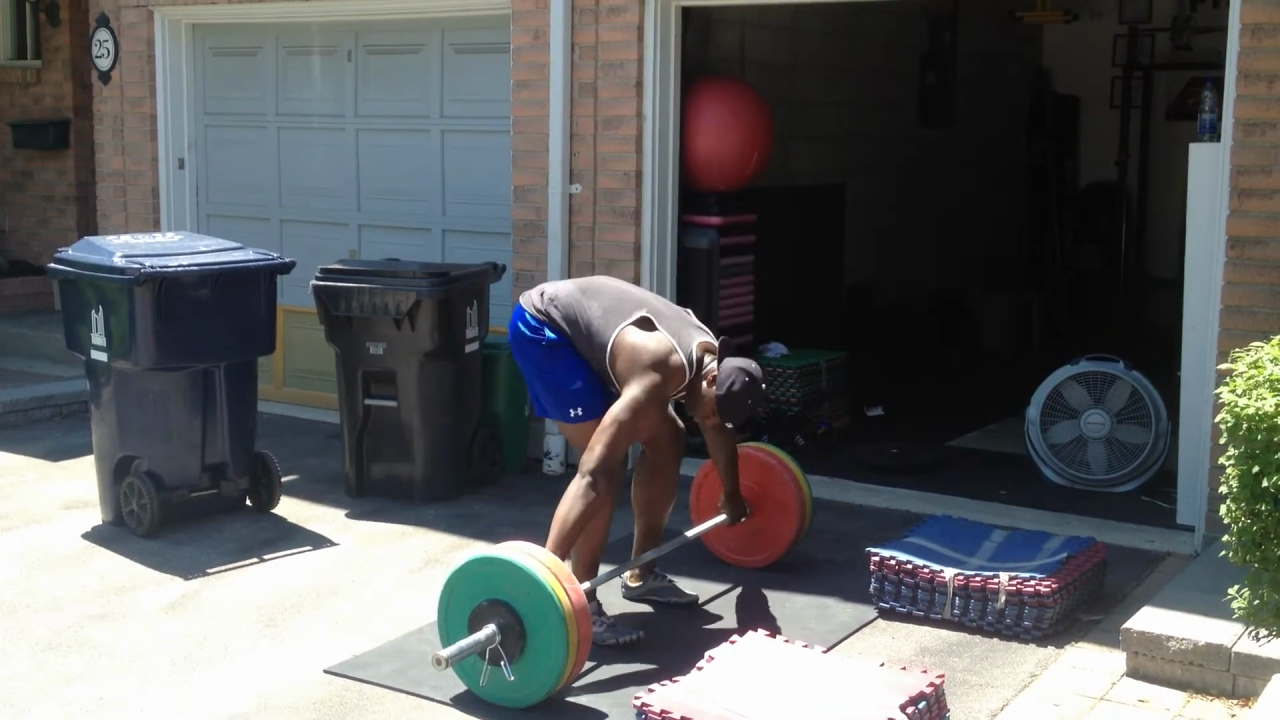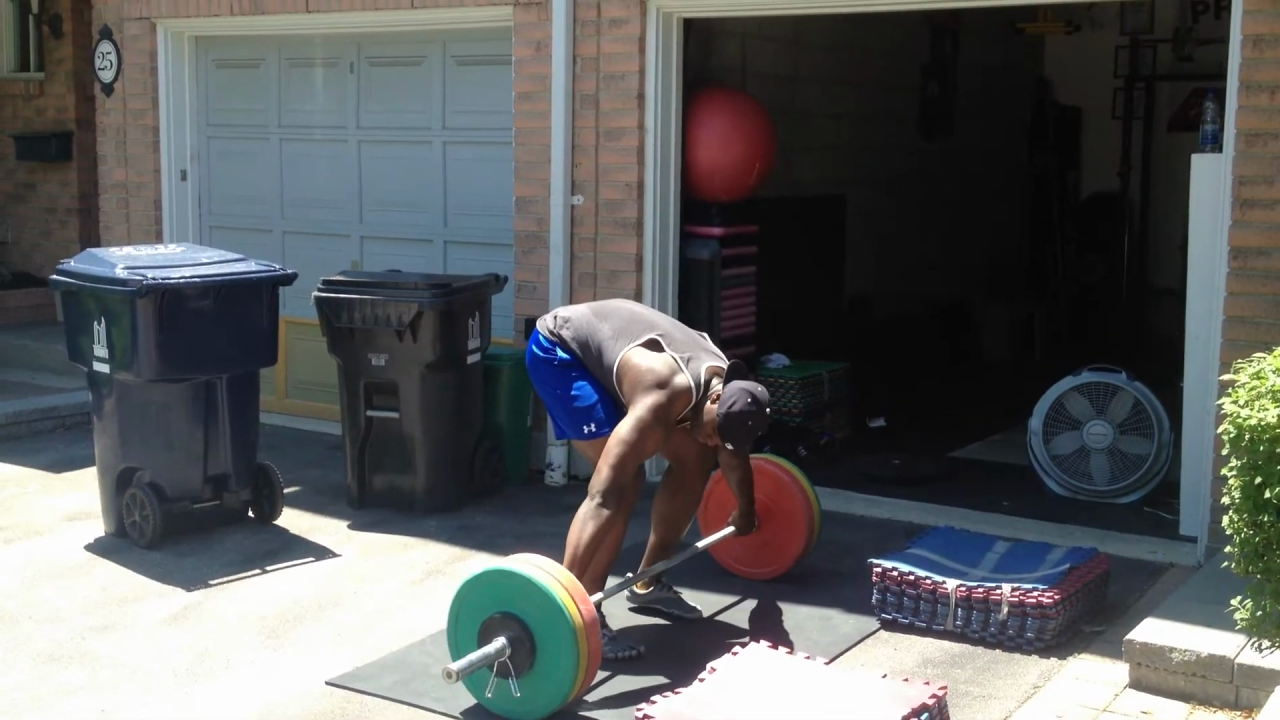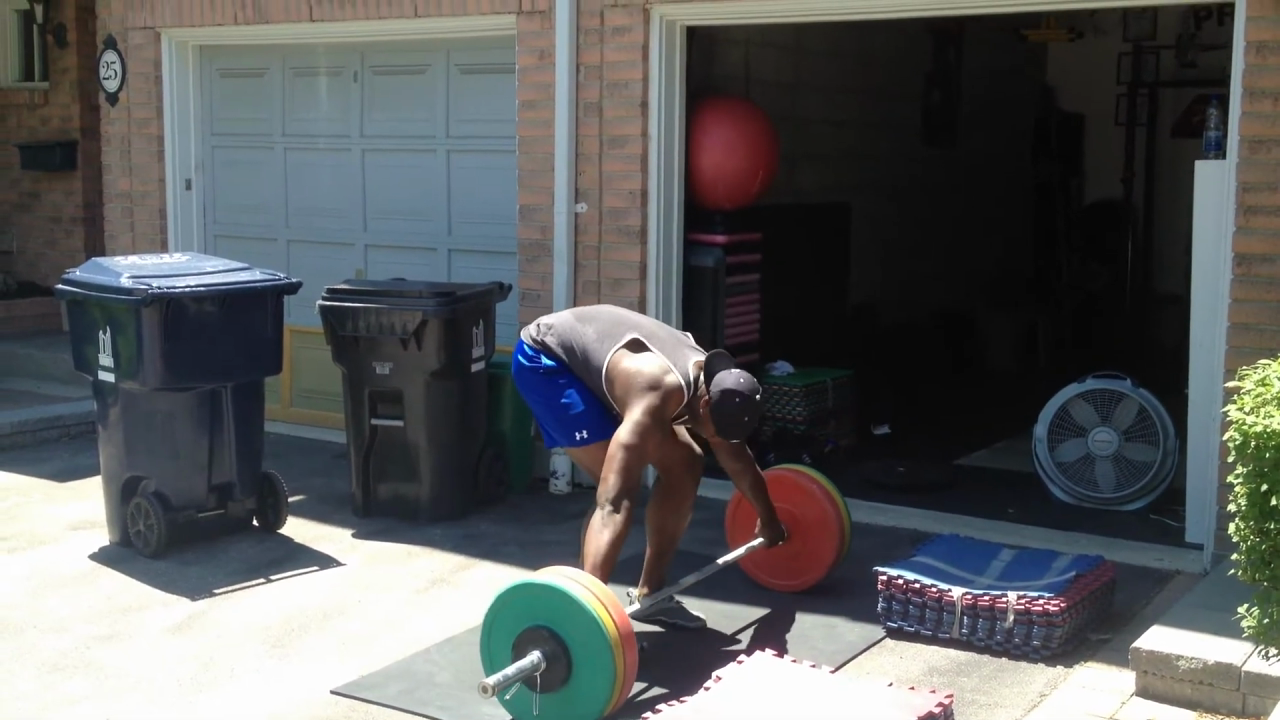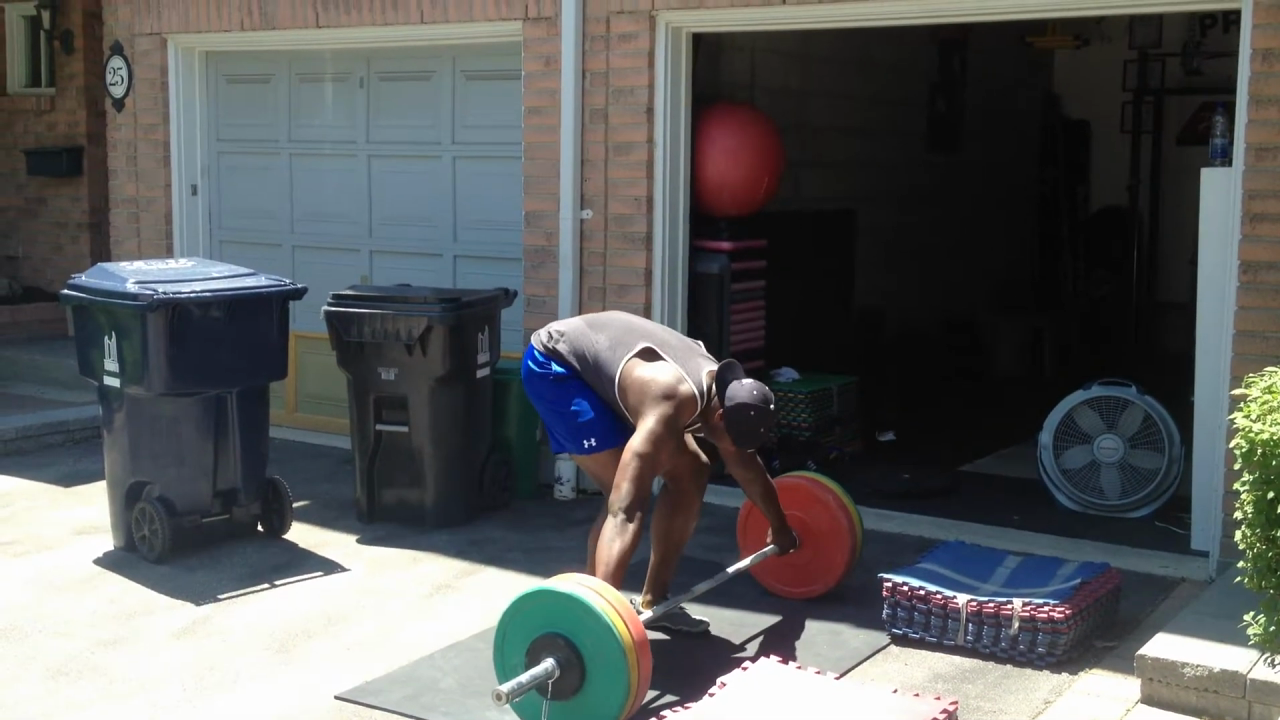
dt=0.5s
person 1, frame 1
left shoulder: (714, 358)
right shoulder: (656, 381)
left elbow: (719, 433)
right elbow: (593, 475)
left wrist: (732, 497)
left hip: (585, 326)
right hip: (543, 326)
left knee: (668, 439)
right knee: (606, 467)
left ankle: (641, 575)
person 1, frame 2
left shoulder: (728, 386)
right shoulder: (664, 397)
left elbow: (734, 458)
right elbow: (604, 495)
left wrist: (745, 513)
left hip: (602, 345)
right hip: (558, 348)
left knee: (696, 457)
right knee: (625, 480)
left ankle: (648, 584)
person 1, frame 3
left shoulder: (718, 385)
right shoulder: (658, 397)
left elbow: (739, 460)
right elbow: (615, 500)
left wrist: (768, 519)
left hip: (590, 354)
right hip: (545, 356)
left knee: (685, 463)
right knee: (623, 484)
left ankle: (649, 594)
person 1, frame 4
left shoulder: (727, 391)
right shoulder: (671, 406)
left elbow: (749, 468)
right elbow: (625, 508)
left wrist: (779, 528)
left hip: (600, 360)
right hip: (555, 363)
left knee: (691, 470)
right knee: (630, 494)
left ankle: (652, 601)
